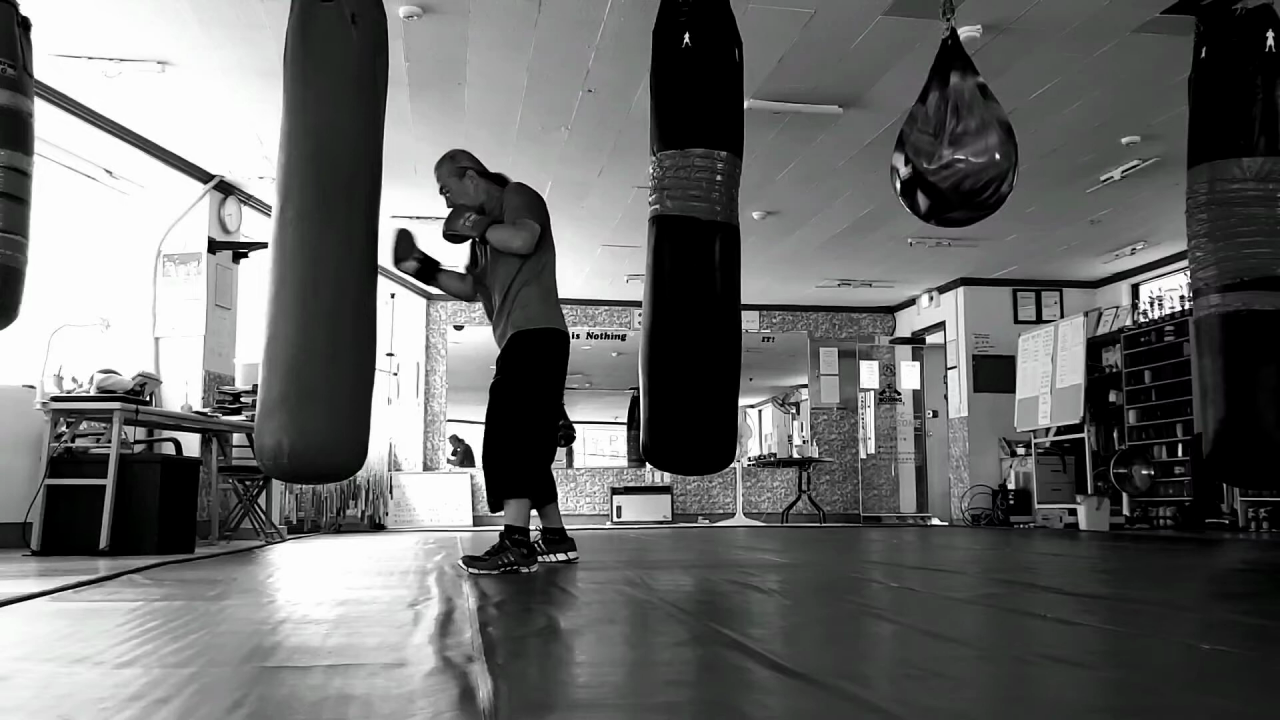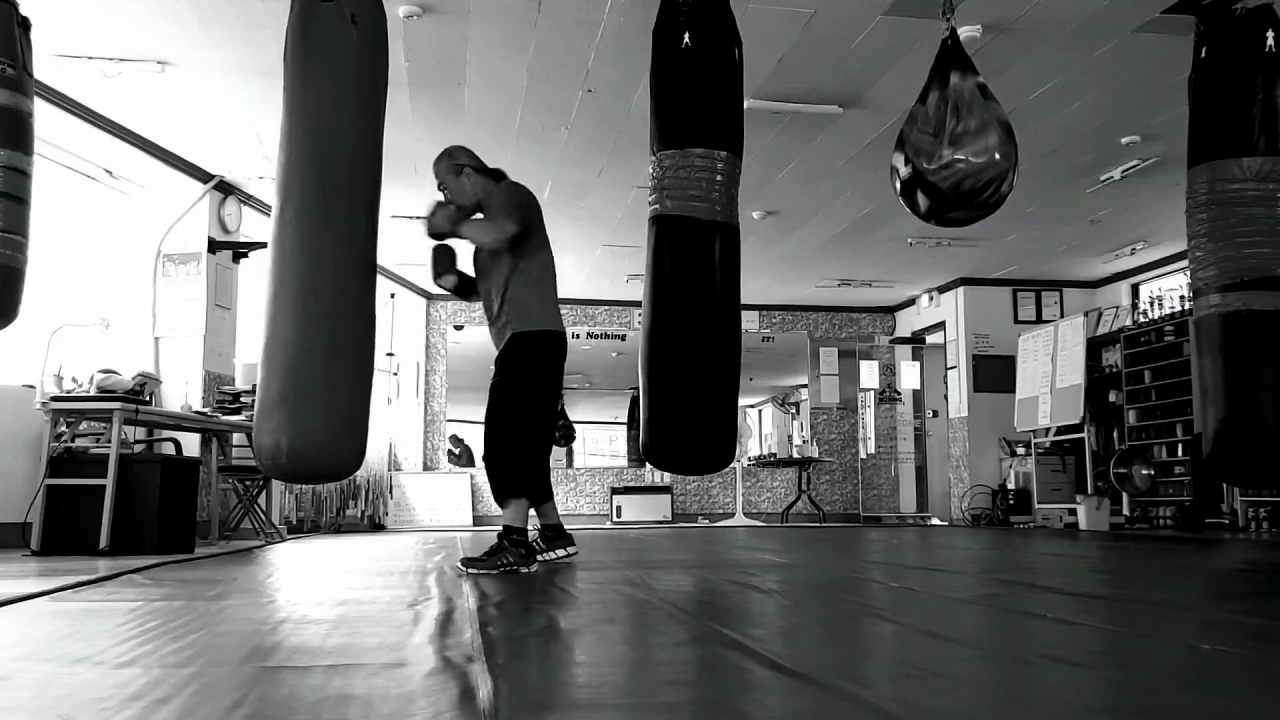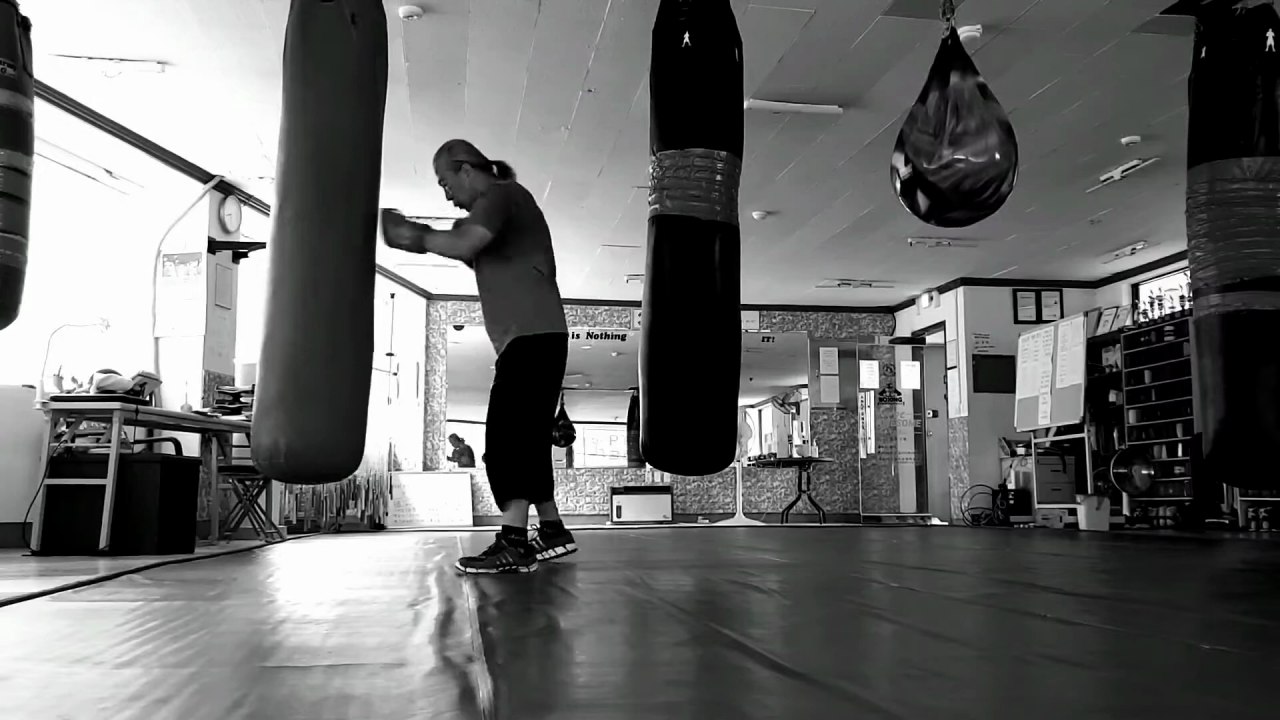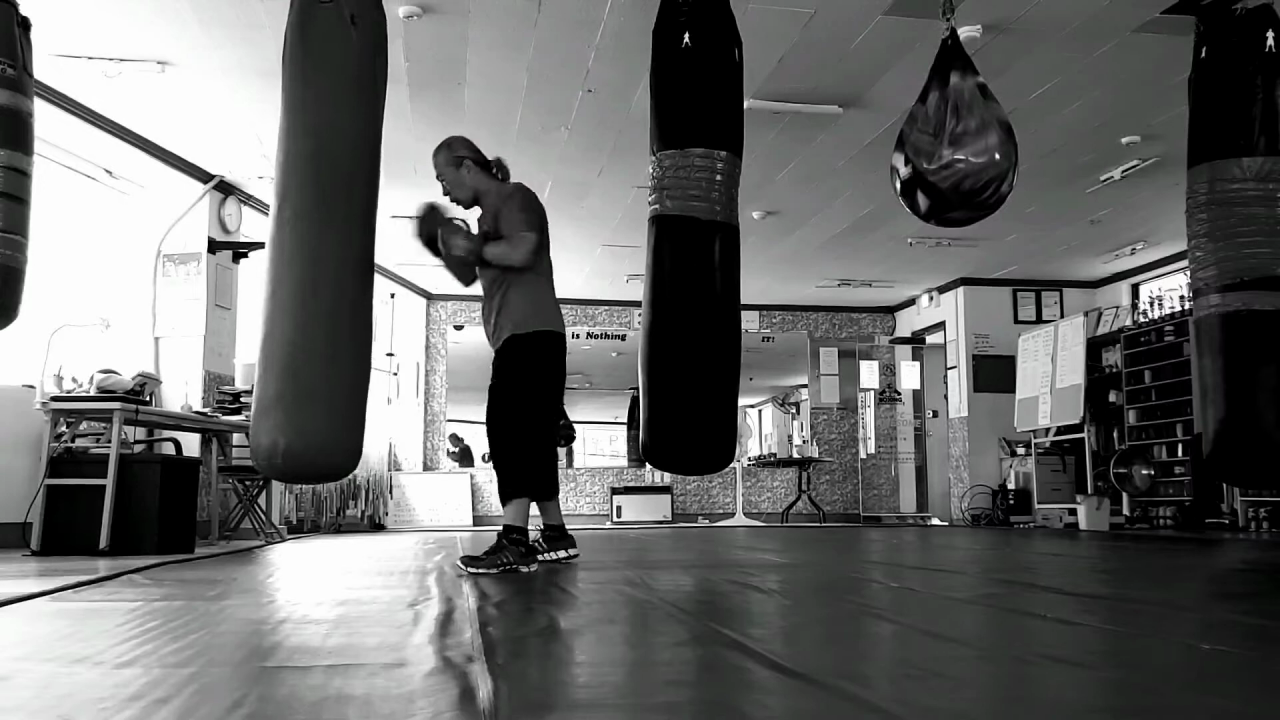
dt=0.1s
person 1, frame 1
left shoulder: (519, 197)
right shoulder: (487, 237)
left elbow: (526, 240)
right elbow: (473, 290)
left wrist: (476, 228)
right wrist: (420, 267)
left hip: (535, 335)
right hip: (522, 340)
left knee: (508, 437)
right knee: (529, 443)
left ankle: (515, 541)
right ankle: (554, 537)
person 1, frame 2
left shoulder: (510, 197)
right shoulder: (488, 239)
left elbow: (500, 232)
right elbow: (490, 291)
left wrist: (451, 225)
right wrist: (454, 279)
left hip: (533, 336)
right hip: (521, 342)
left knee: (508, 438)
right knee: (524, 440)
left ankle: (514, 541)
right ankle: (552, 534)
person 1, frame 3
left shoulder: (504, 194)
right shoulder: (496, 205)
left elbow: (468, 244)
right elbow: (493, 268)
left wrist: (413, 235)
left hip: (532, 339)
right hip: (525, 340)
left knee: (508, 438)
right knee: (522, 440)
left ankle: (514, 541)
right ankle: (551, 532)
person 1, frame 4
left shoulder: (513, 197)
right shoulder: (491, 215)
left elbow: (522, 252)
right elbow: (468, 275)
left wrist: (473, 247)
right wrist: (451, 247)
left hip: (530, 337)
right hip: (519, 340)
left knee: (511, 435)
right knee: (528, 438)
left ankle: (514, 542)
right ankle: (556, 536)
